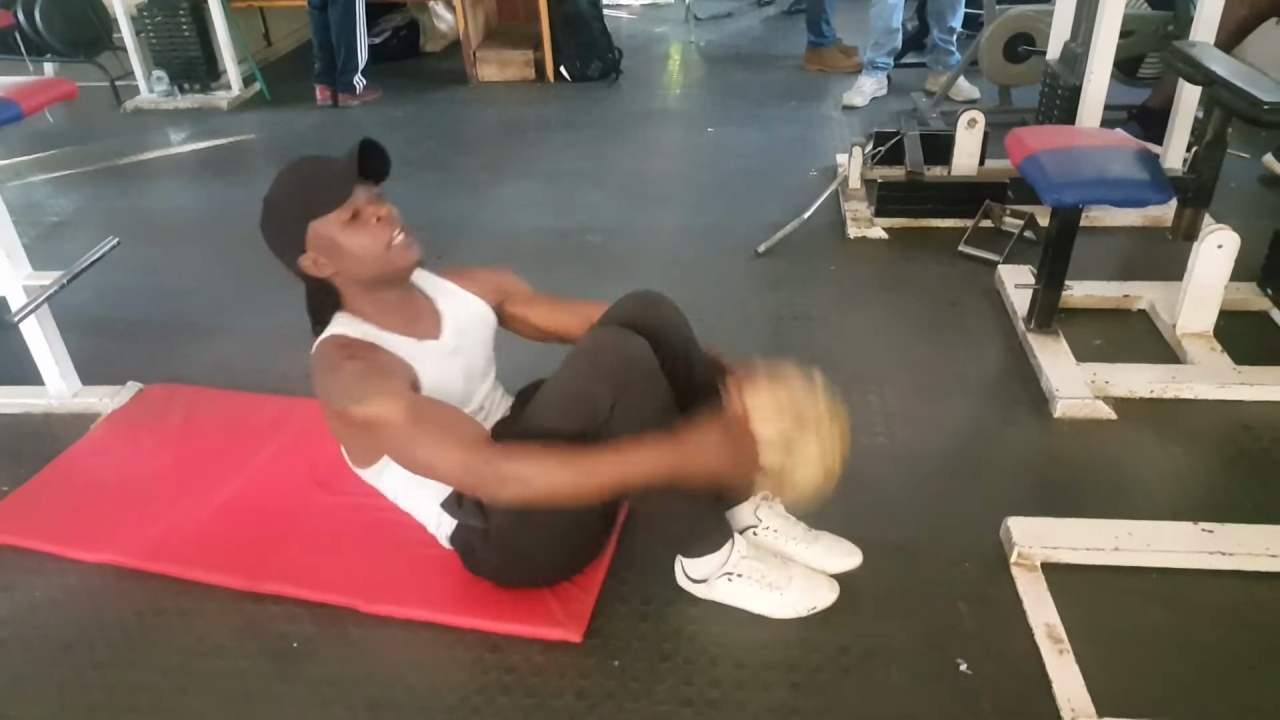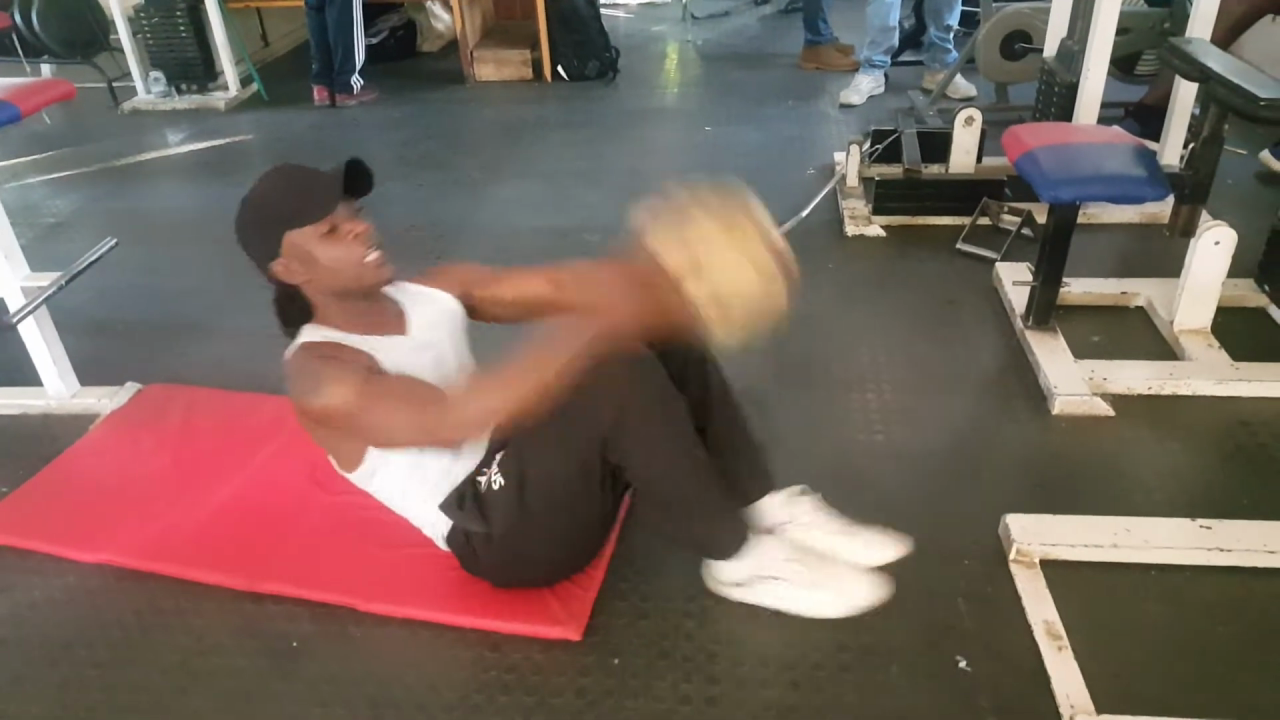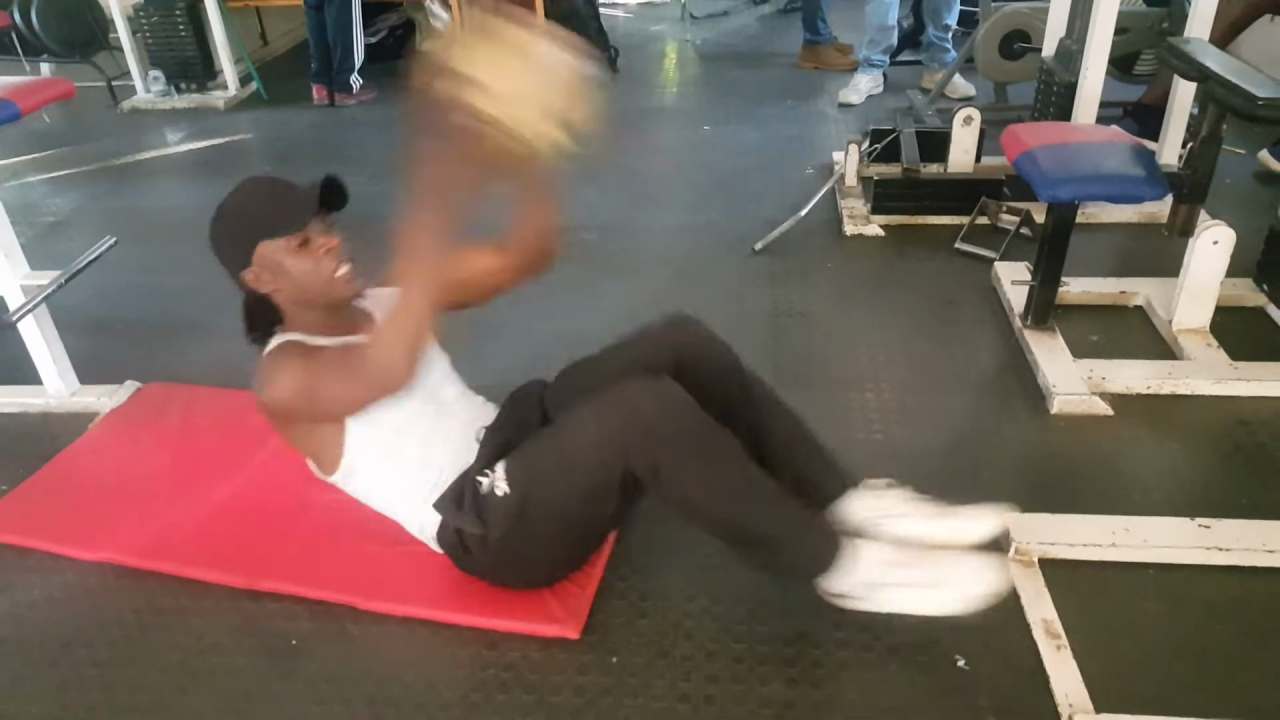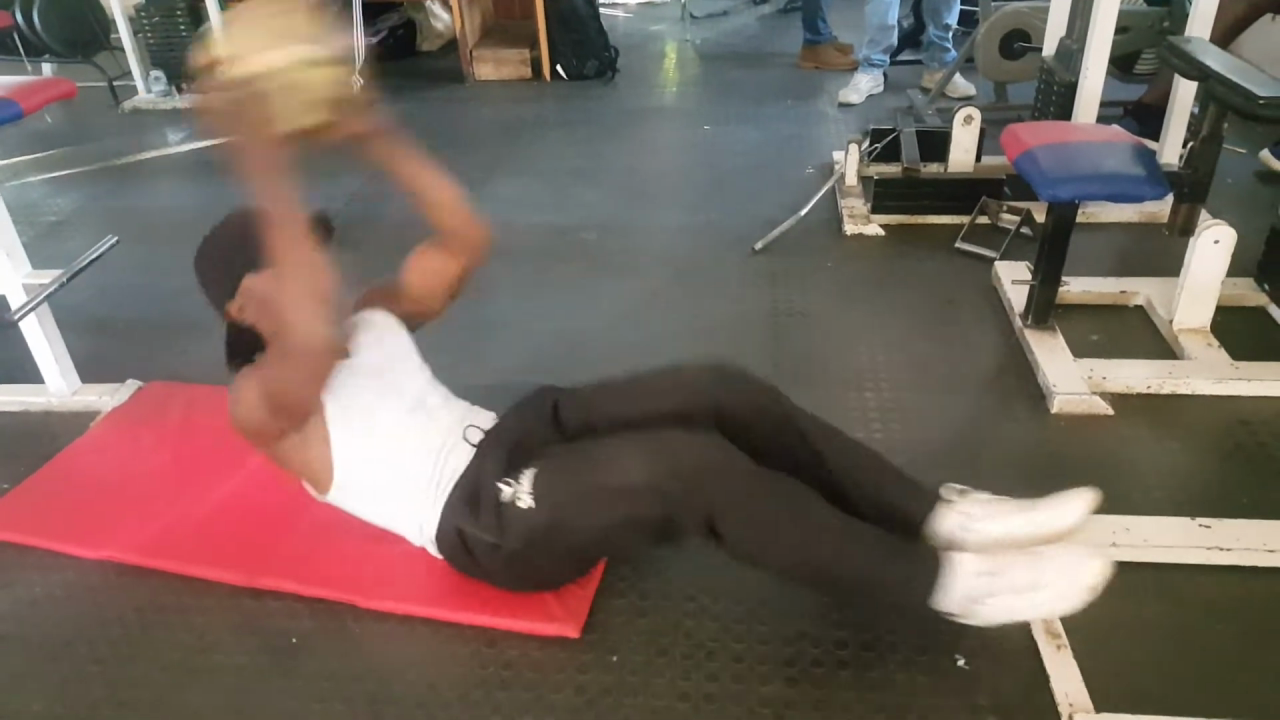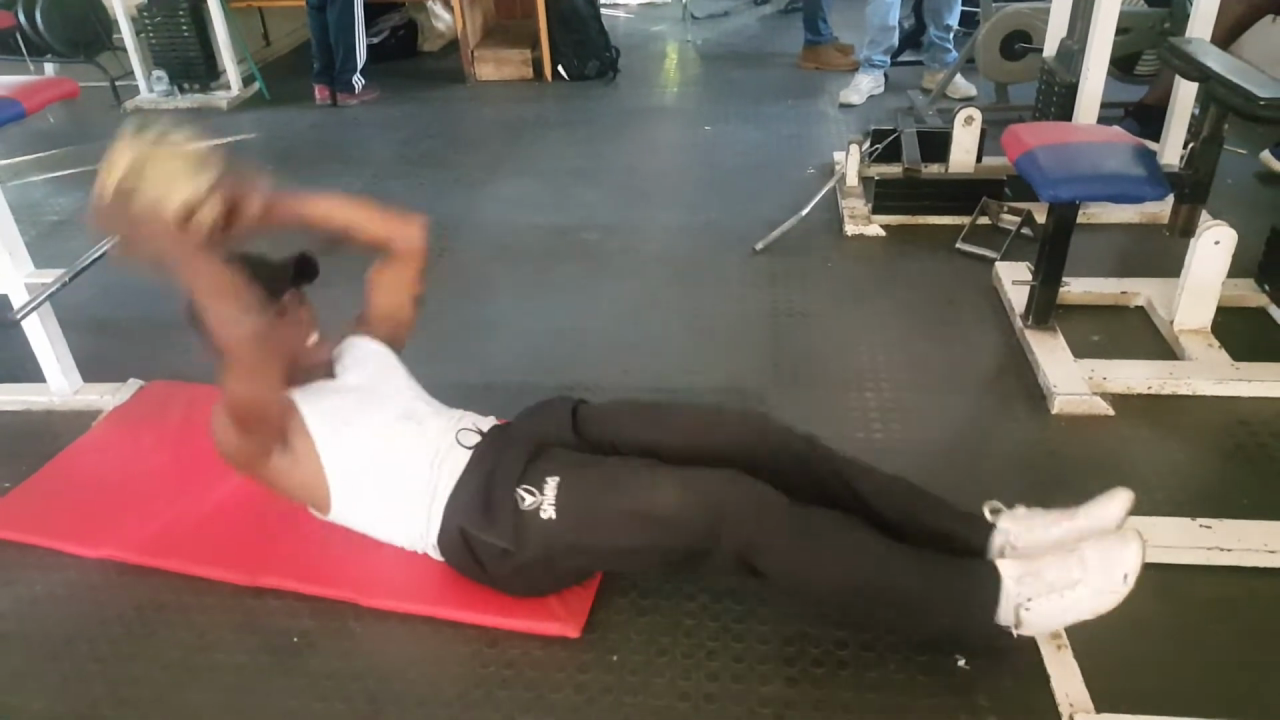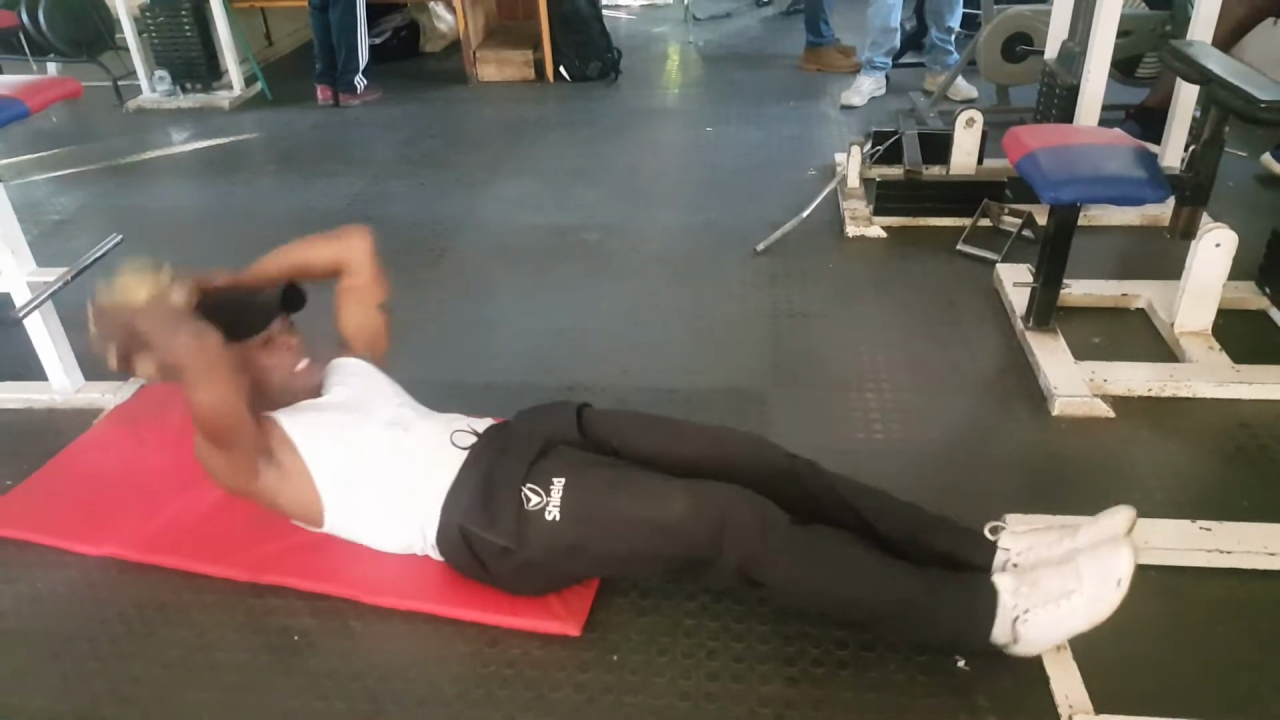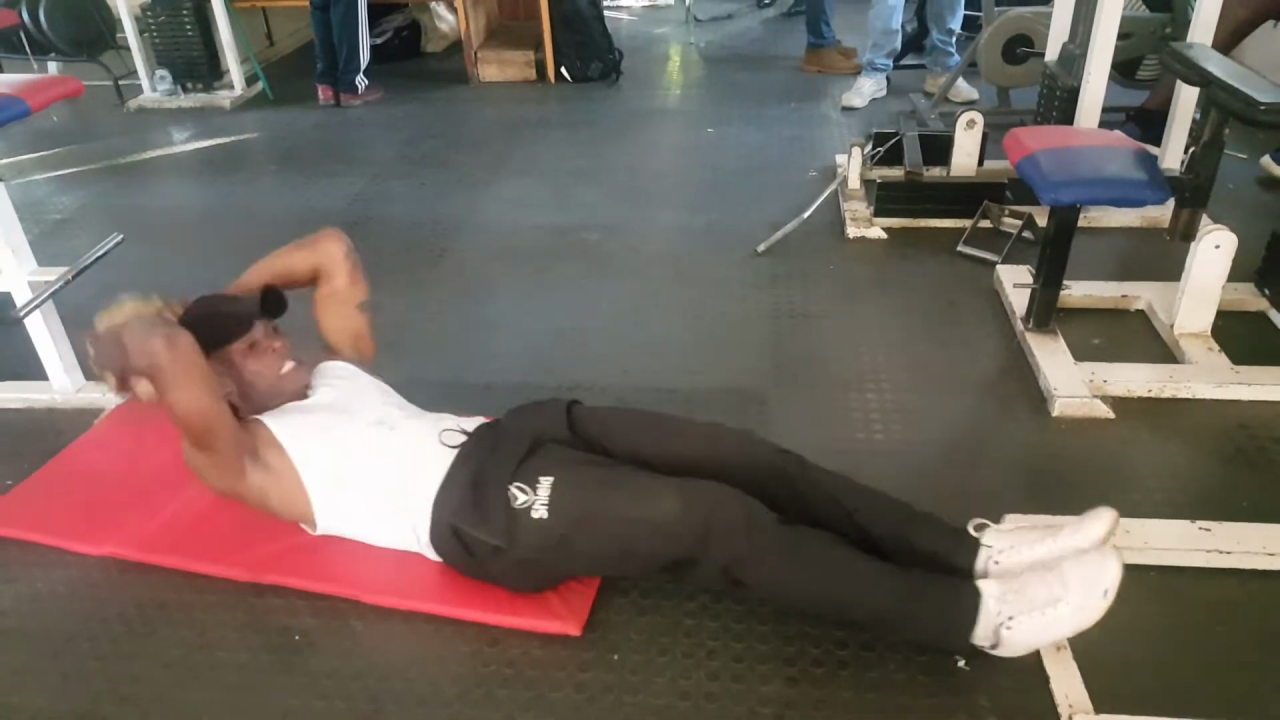
dt=0.1s
person 1, frame 1
left shoulder: (462, 287)
right shoulder: (350, 373)
left elbow: (587, 323)
right elbow: (497, 475)
left wrist: (720, 382)
right wrist: (678, 454)
left hip: (538, 452)
right hip: (506, 530)
left knee: (645, 319)
right knee: (620, 363)
left ankle: (738, 513)
right ankle: (710, 554)
person 1, frame 2
left shoulder: (430, 290)
right shoulder: (324, 382)
left elbow: (553, 286)
right elbow: (469, 413)
left wrist: (644, 286)
right wrist: (607, 315)
left hip: (540, 460)
right hip: (505, 532)
left knee: (653, 331)
right knee: (625, 373)
left ankle: (764, 510)
right ankle: (737, 556)
person 1, frame 3
left shoulder: (384, 301)
right shoulder: (287, 388)
left elbow: (529, 256)
right elbow: (395, 364)
left wrist: (527, 171)
right wrist: (440, 195)
left hip: (517, 434)
right hip: (490, 521)
left knee: (683, 341)
right knee: (653, 407)
left ankle: (842, 507)
right ankle: (834, 563)
person 1, frame 4
left shoulder: (371, 322)
right shoulder: (264, 404)
left elbow: (466, 241)
right elbow: (313, 324)
left wrist: (378, 141)
right wrist: (267, 173)
left hip: (527, 435)
right hip: (498, 531)
left knee: (729, 395)
right knee: (702, 467)
left ankle: (932, 521)
right ankle: (946, 585)
person 1, frame 5
left shoulder: (361, 348)
right shoulder: (258, 434)
left elbow: (408, 236)
right elbow: (250, 342)
left wrist: (269, 208)
right wrist: (173, 243)
left hip: (530, 438)
right hip: (495, 515)
left knee: (761, 441)
right knee: (734, 508)
left ankle: (989, 537)
right ankle: (995, 598)
person 1, frame 6
left shoulder: (344, 371)
right shoulder: (244, 456)
left elbow: (359, 246)
right elbow: (209, 375)
left wrist: (239, 281)
right wrist: (152, 324)
left hip: (522, 440)
right hip: (485, 520)
left knee: (761, 464)
right knee: (731, 524)
left ankle: (984, 552)
right ankle: (991, 614)
person 1, frame 7
left shoulder: (331, 378)
right shoulder: (234, 457)
left elbow: (336, 250)
right elbow: (191, 398)
left wrist: (225, 297)
right wrist: (148, 337)
left hip: (515, 439)
right hip: (481, 519)
left knee: (751, 459)
right knee: (717, 520)
left ankle: (967, 555)
right ankle: (972, 618)
